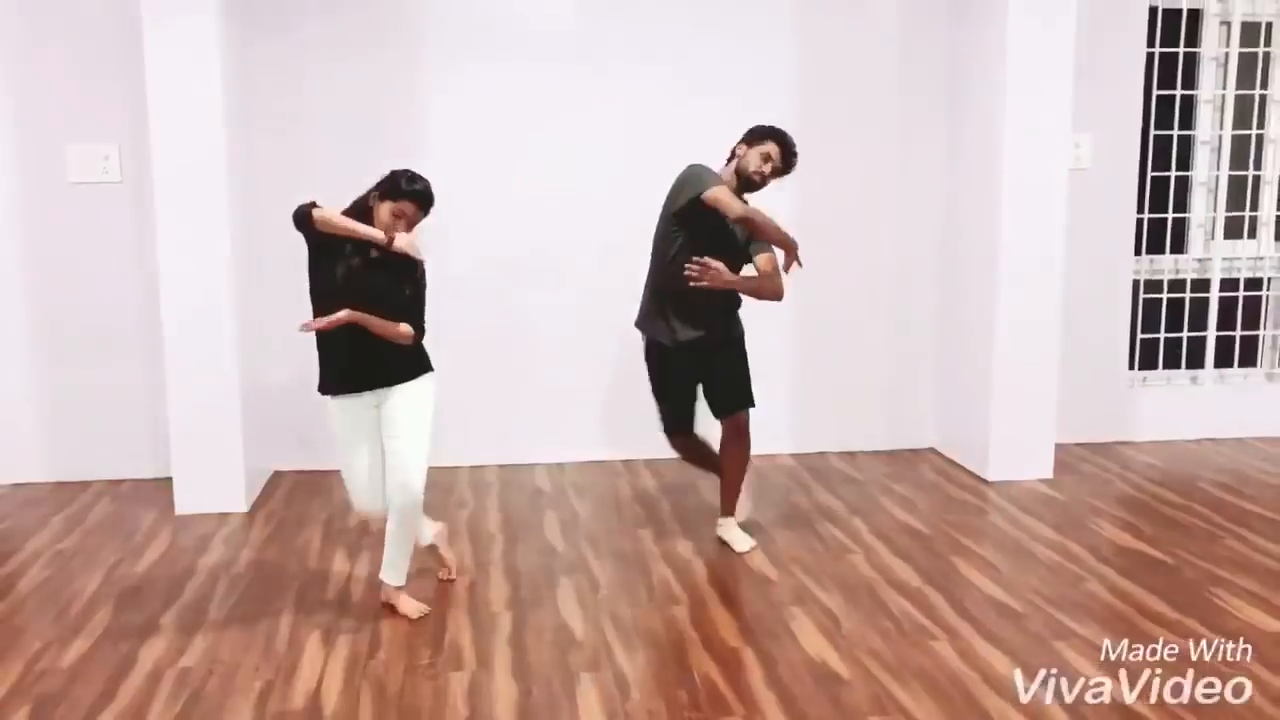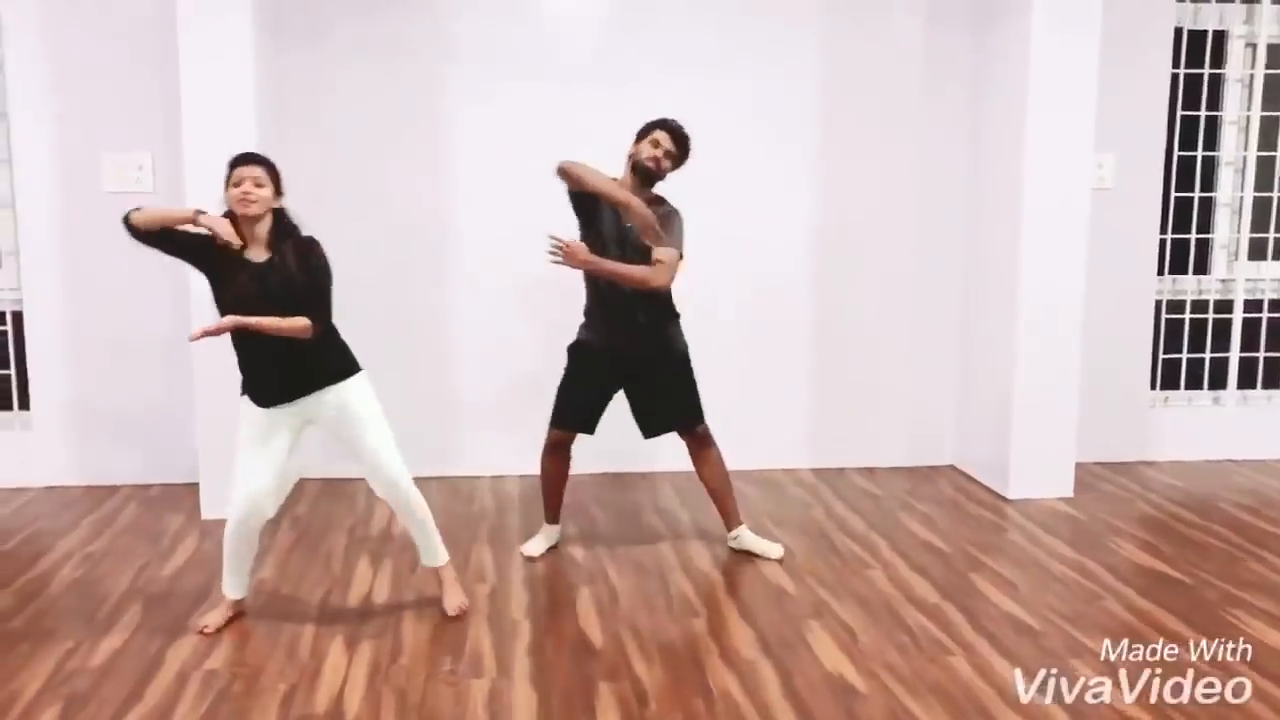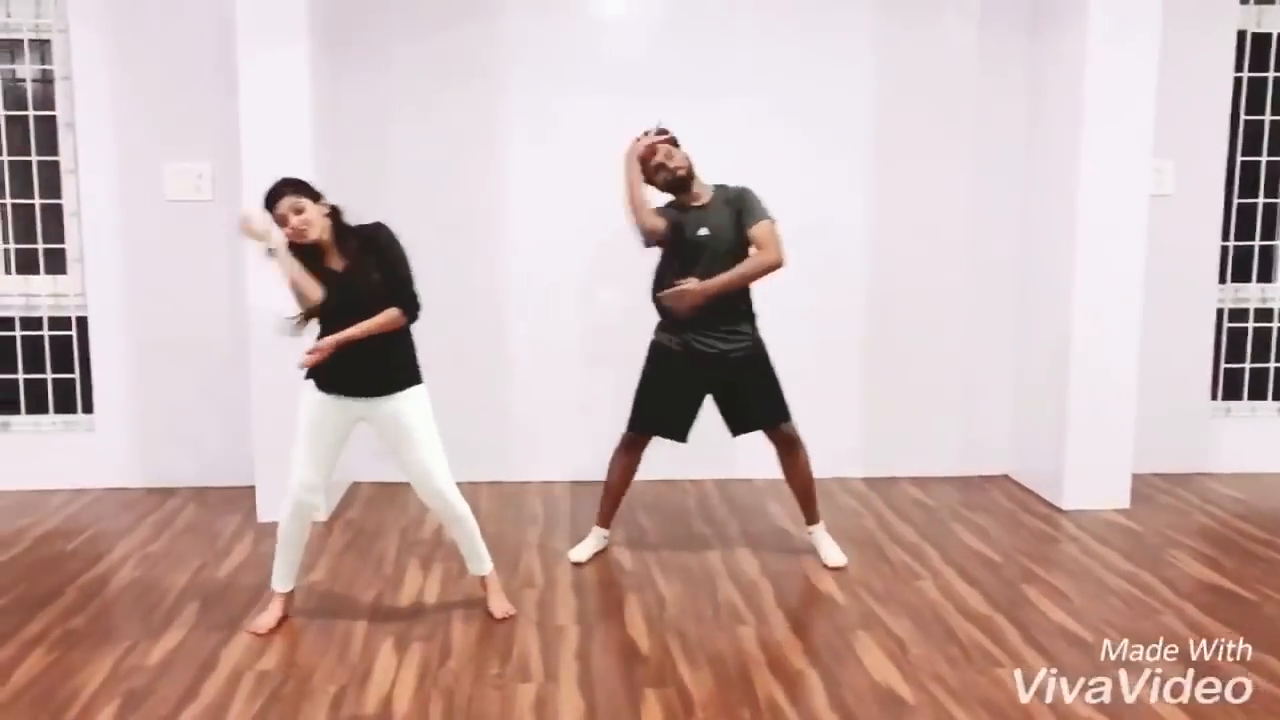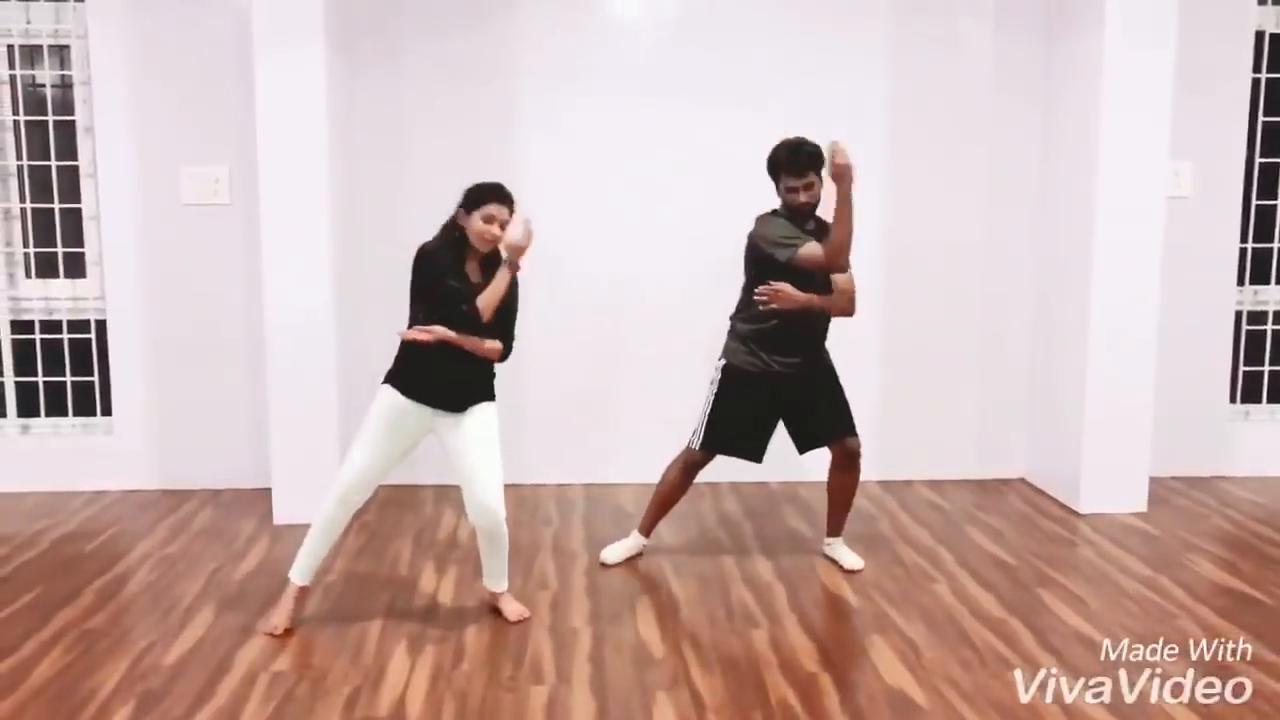
dt=0.5s
person 1, frame 1
left shoulder: (408, 262)
right shoulder: (331, 241)
left elbow: (412, 334)
right elbow: (304, 215)
left wrist: (354, 317)
right wrist: (382, 238)
left hip: (406, 382)
right hip: (346, 387)
left knee: (408, 485)
right knee: (369, 500)
left ankle: (393, 584)
right ankle: (430, 532)
person 1, frame 2
left shoulder: (305, 251)
right shoulder: (213, 253)
left elbow: (313, 325)
right elbow: (135, 223)
left wrist: (240, 321)
right wrist: (199, 218)
left hip: (336, 385)
right hip: (268, 398)
left knee: (395, 481)
right knee: (248, 505)
left ankle: (443, 572)
right ankle: (232, 598)
person 1, frame 3
left shoulder: (376, 237)
right shoulder: (301, 266)
left elbow: (406, 308)
right elbow: (318, 305)
left wrist: (345, 337)
right wrist: (276, 248)
left hip: (396, 389)
right hip: (331, 390)
left knee: (438, 490)
right knee: (301, 494)
left ankle: (488, 580)
right ankle: (281, 595)
person 1, frame 4
left shoulder: (501, 274)
right shoulder: (433, 258)
left elbow: (501, 347)
right elbow: (472, 317)
left wrist: (450, 335)
right wrist: (510, 263)
left hip: (471, 404)
right hip: (408, 395)
left knee: (488, 508)
right knee: (348, 490)
left ankle: (498, 590)
right ankle: (296, 587)
person 2, frame 1
left shoulder: (753, 224)
right shoulder: (696, 178)
left elbow: (774, 289)
right elbow: (739, 213)
left wrist: (731, 280)
right wrist: (788, 244)
left hip: (719, 331)
right hip: (665, 330)
left knee: (738, 420)
right knee: (679, 434)
left ankle: (728, 519)
right ankle: (729, 476)
person 2, frame 2
left shoulder: (668, 215)
right shoulder: (594, 195)
left elbow: (659, 279)
right elbow: (567, 169)
left wrist: (591, 262)
right wrist: (631, 205)
left hip: (658, 343)
right hip: (599, 341)
left knee: (697, 435)
right knee: (558, 436)
left ankle: (738, 531)
right ankle: (551, 528)
person 2, frame 3
left shoulder: (739, 199)
right shoulder: (666, 218)
left elbow: (771, 254)
right elbow: (647, 228)
left wrist: (707, 288)
right wrist: (630, 163)
left hip: (739, 343)
right hip: (679, 346)
left knee: (785, 434)
right knee: (636, 436)
left ankle: (816, 531)
right ankle: (600, 532)
person 2, frame 4
left shoulder: (827, 231)
right shoulder: (768, 229)
left elbow: (847, 302)
right elbow: (832, 259)
left wrist: (803, 299)
right wrist: (845, 188)
left hip: (808, 363)
right hip: (749, 363)
left knee: (848, 448)
right knee: (696, 455)
left ankle: (833, 539)
right ankle: (639, 536)
